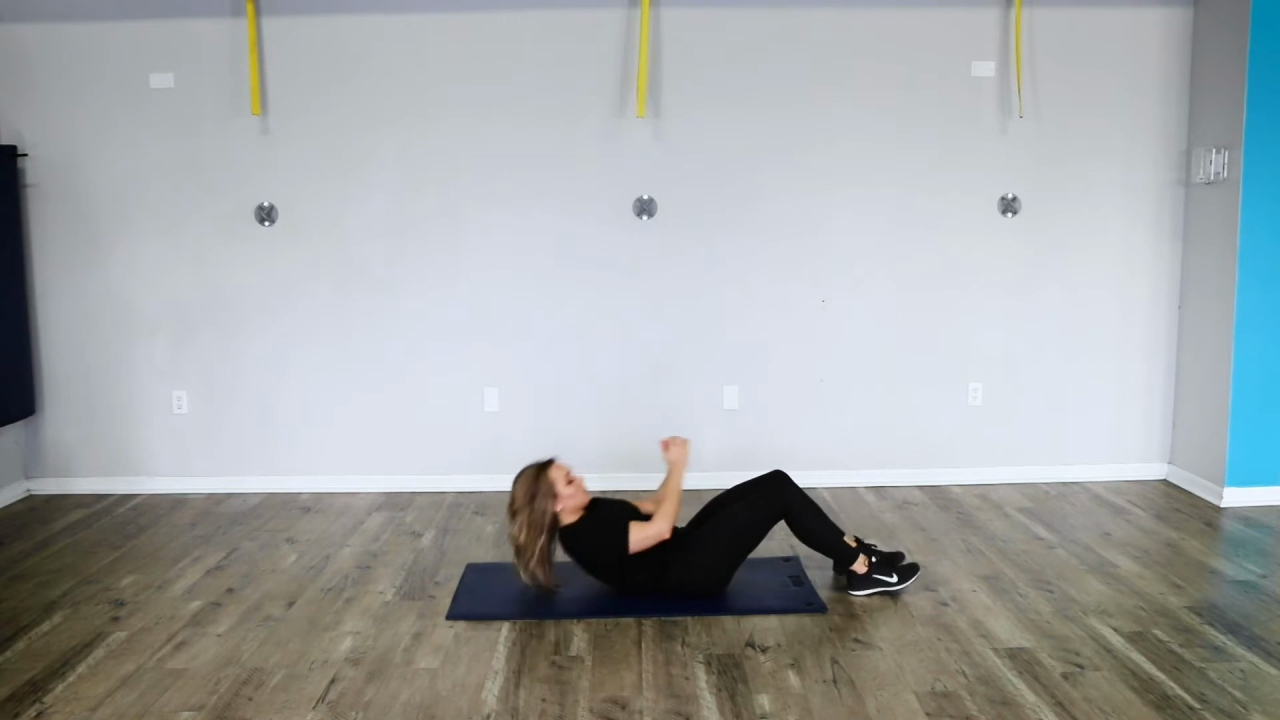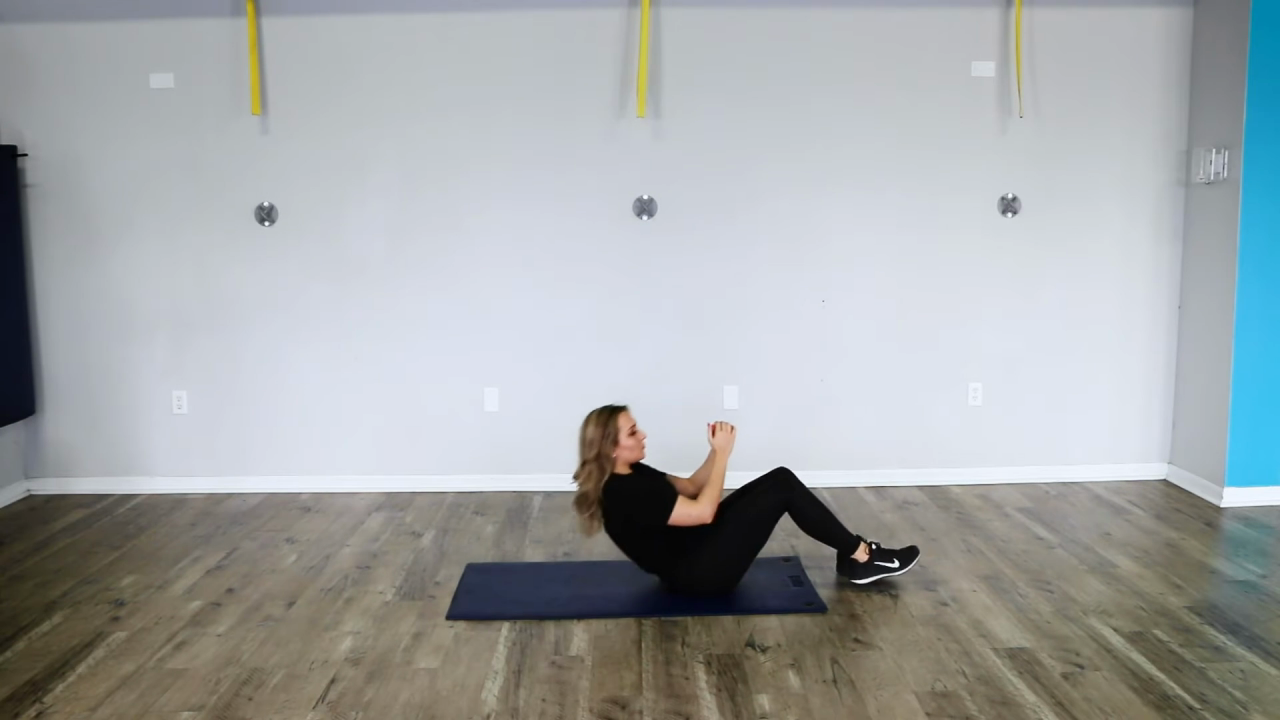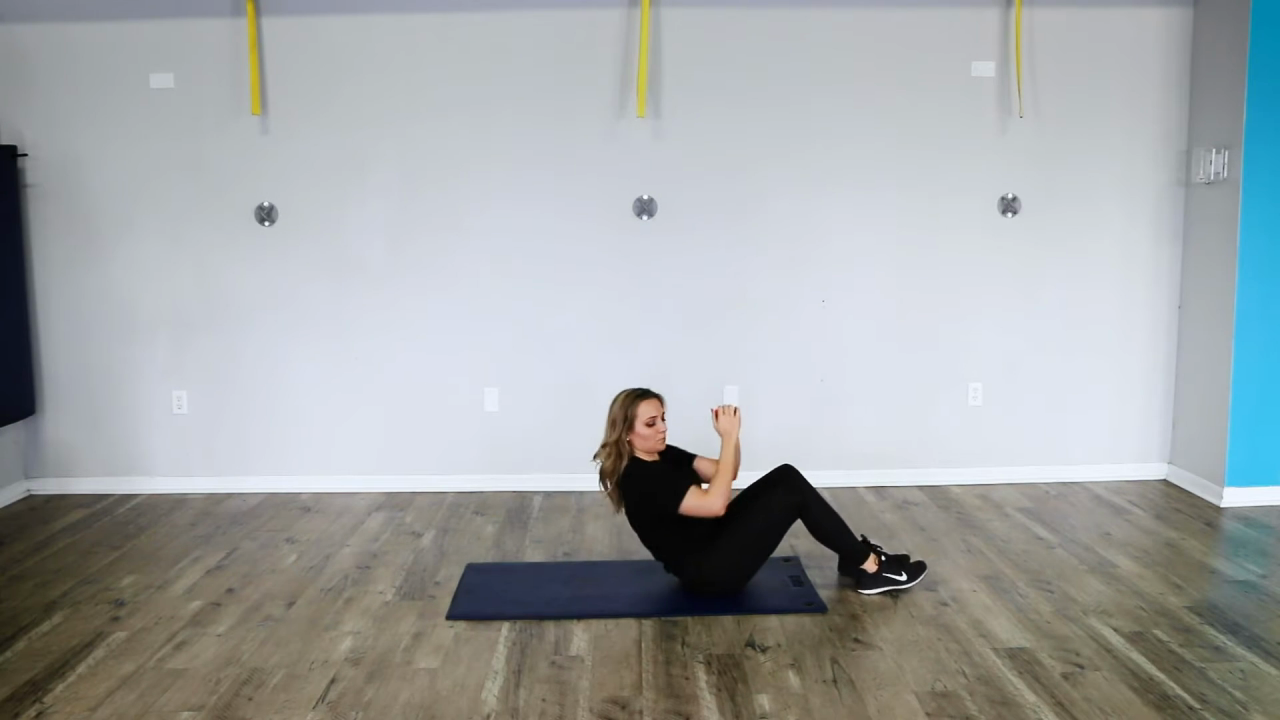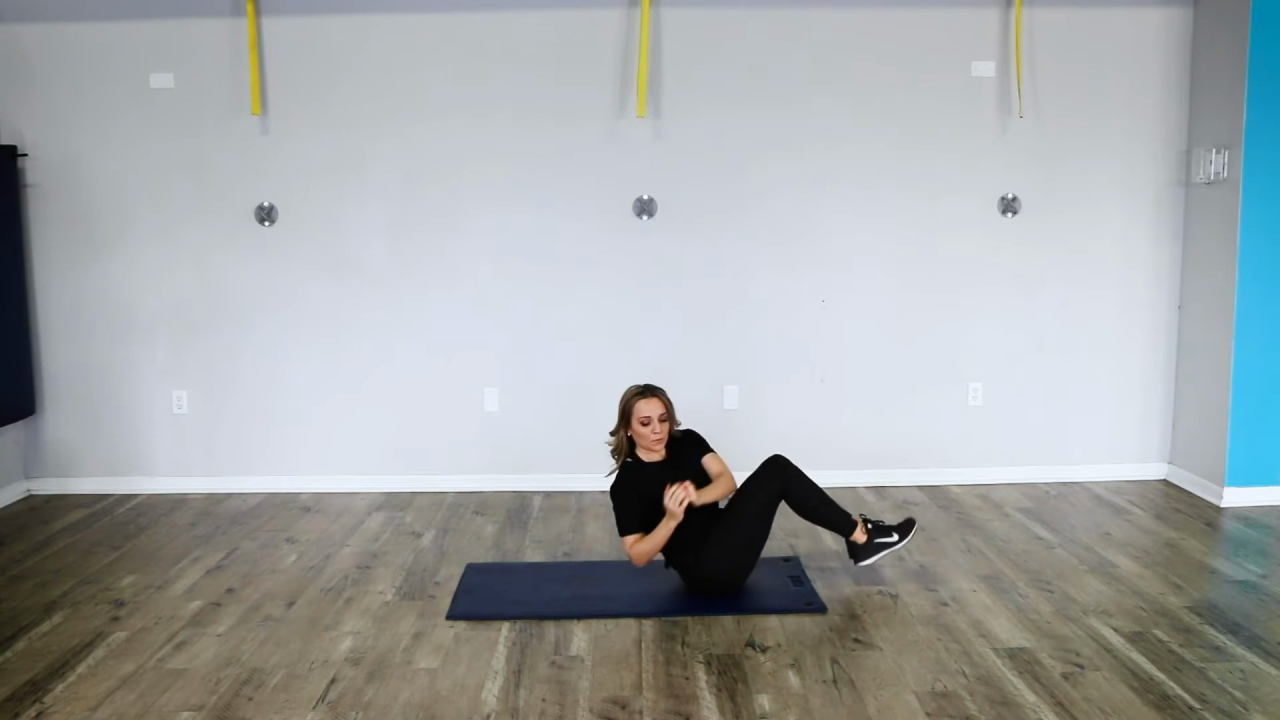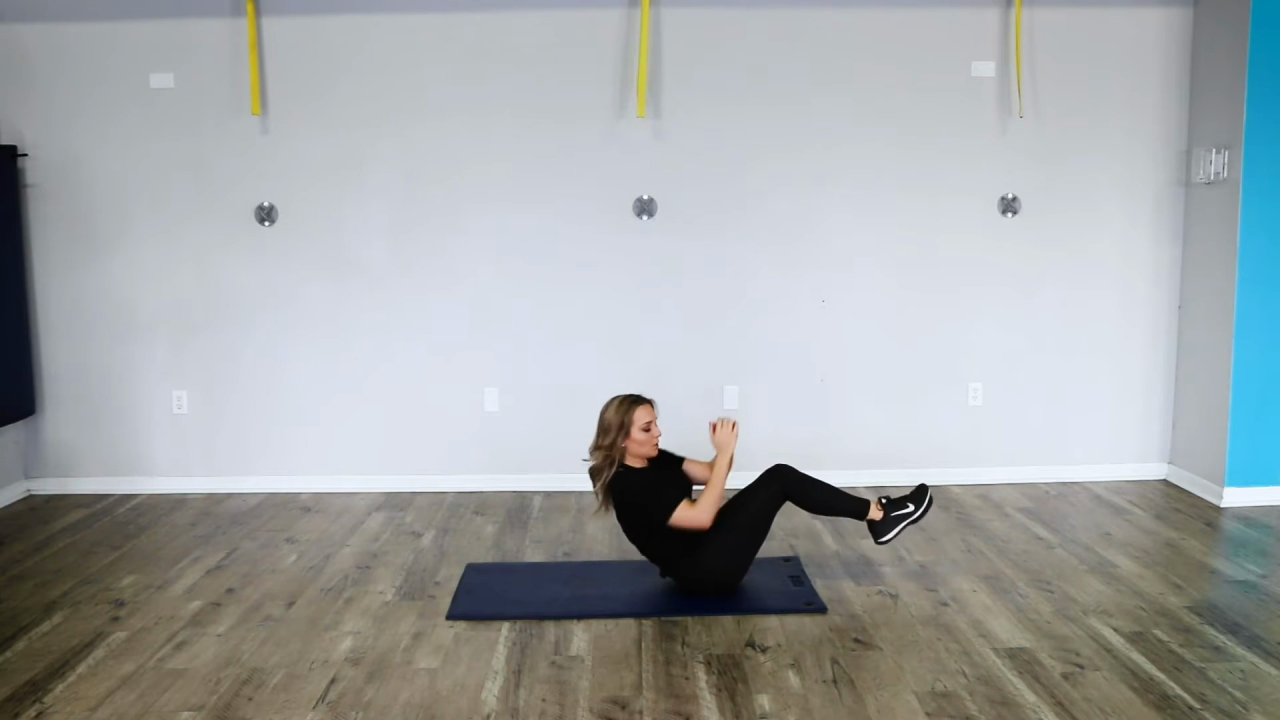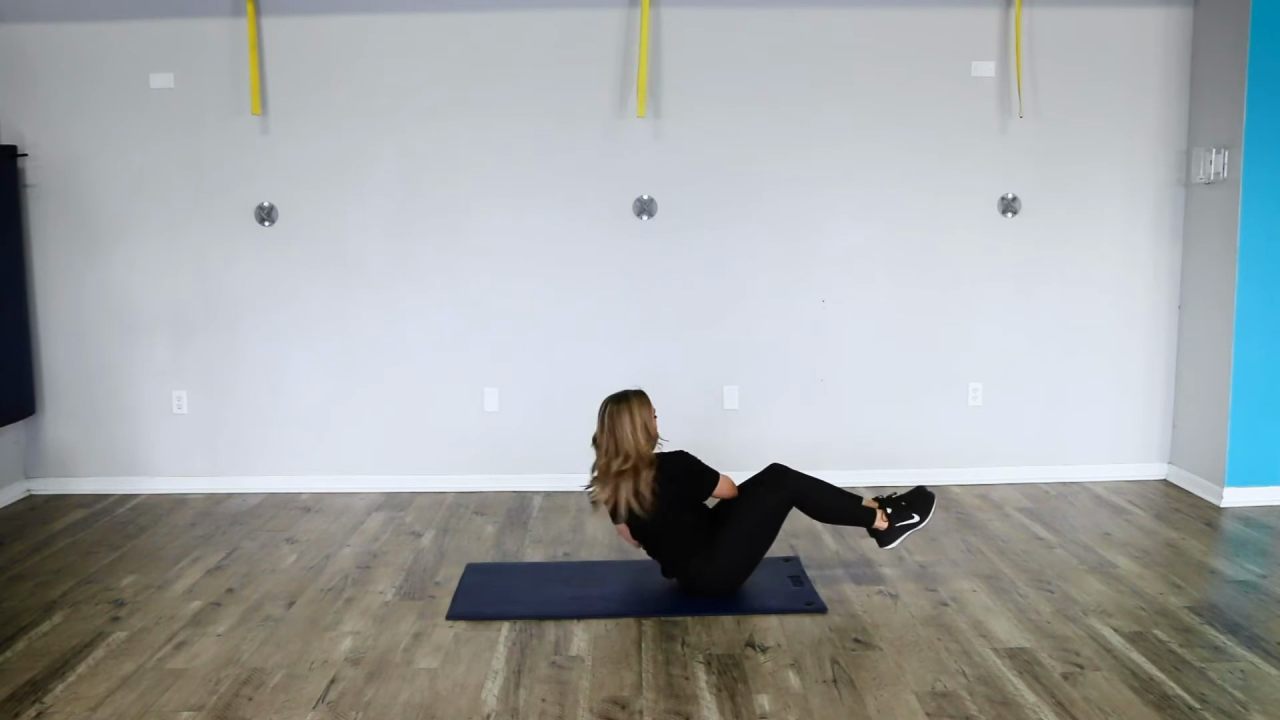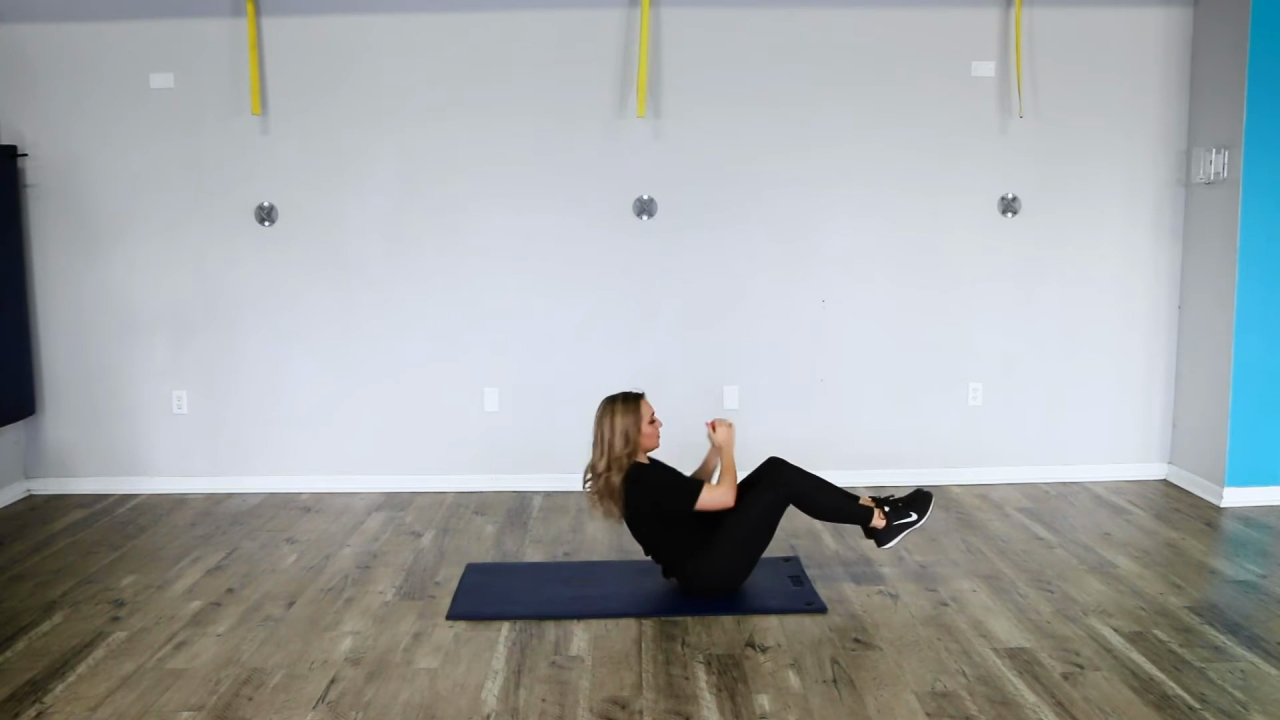
dt=0.4s
person 1, frame 1
left shoulder: (588, 516)
right shoulder: (586, 538)
left elbow: (651, 509)
right elbow: (661, 529)
left wrist: (673, 467)
right wrist: (676, 469)
left hip: (687, 546)
right hip: (691, 571)
left knee: (776, 481)
right knee: (780, 497)
left ankle: (850, 548)
right ankle: (862, 571)
person 1, frame 2
left shoulder: (630, 475)
right shoulder: (626, 495)
left elbow: (690, 488)
right elbow: (704, 511)
left wrist: (715, 451)
right wrist: (722, 453)
left hip: (700, 547)
right hip: (700, 572)
left knee: (781, 477)
right knee: (783, 490)
left ankle: (854, 554)
right ankle: (862, 560)
person 1, frame 3
left shoulder: (660, 457)
right shoulder: (641, 479)
left elbow: (720, 472)
right elbow: (715, 503)
left wrist: (730, 437)
right wrist: (727, 438)
left hip: (713, 542)
right hip: (709, 571)
left knee: (786, 476)
right knee: (795, 494)
left ankle: (857, 556)
right ankle: (870, 568)
person 1, frame 4
left shoulder: (685, 442)
right shoulder: (627, 484)
left elbow: (728, 482)
right elbow: (638, 556)
left wrist: (697, 497)
right wrist: (672, 517)
left hip: (720, 538)
right hip: (706, 569)
left knee: (777, 466)
right knee: (776, 476)
left ankle: (859, 531)
right ankle: (861, 539)
person 1, frame 5
left shoulder: (654, 458)
right shoulder: (628, 488)
left elbow: (711, 475)
right elbow: (703, 517)
left wrist: (724, 450)
right wrist: (724, 453)
left hip: (707, 546)
right hip: (702, 570)
left knee: (781, 474)
right knee: (778, 481)
left ankle: (877, 515)
right ankle: (878, 516)
person 1, frame 6
left shoulder: (613, 483)
right shoulder: (675, 467)
left elbow: (633, 538)
right elbow: (730, 490)
left hip: (697, 557)
right hip: (711, 570)
left knee: (777, 474)
right knee: (788, 488)
left ankle: (873, 507)
right ankle: (882, 522)
person 1, frame 7
left shoulder: (628, 476)
right shoulder: (648, 482)
left elbow: (692, 492)
right elbow: (726, 497)
left wrist: (714, 450)
right wrist: (726, 448)
left hip: (704, 542)
right hip: (709, 570)
left knee: (775, 468)
right knee: (784, 483)
left ankle: (871, 507)
right ankle: (880, 521)
